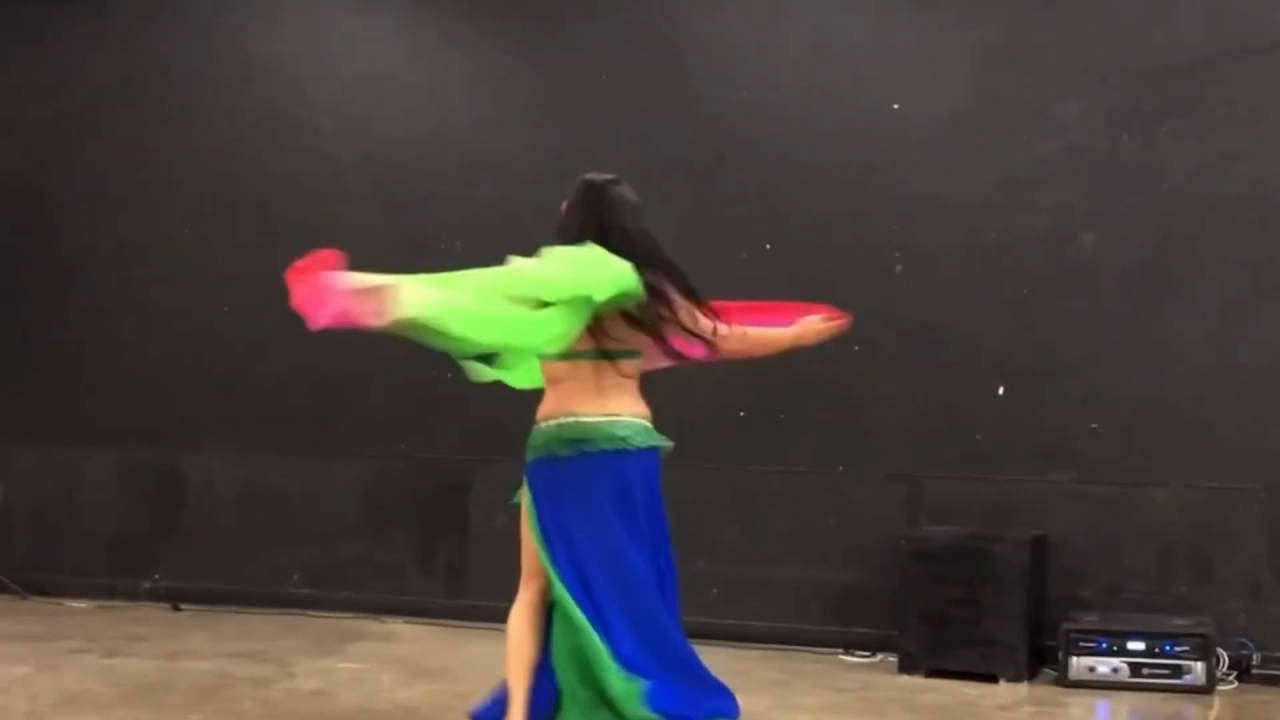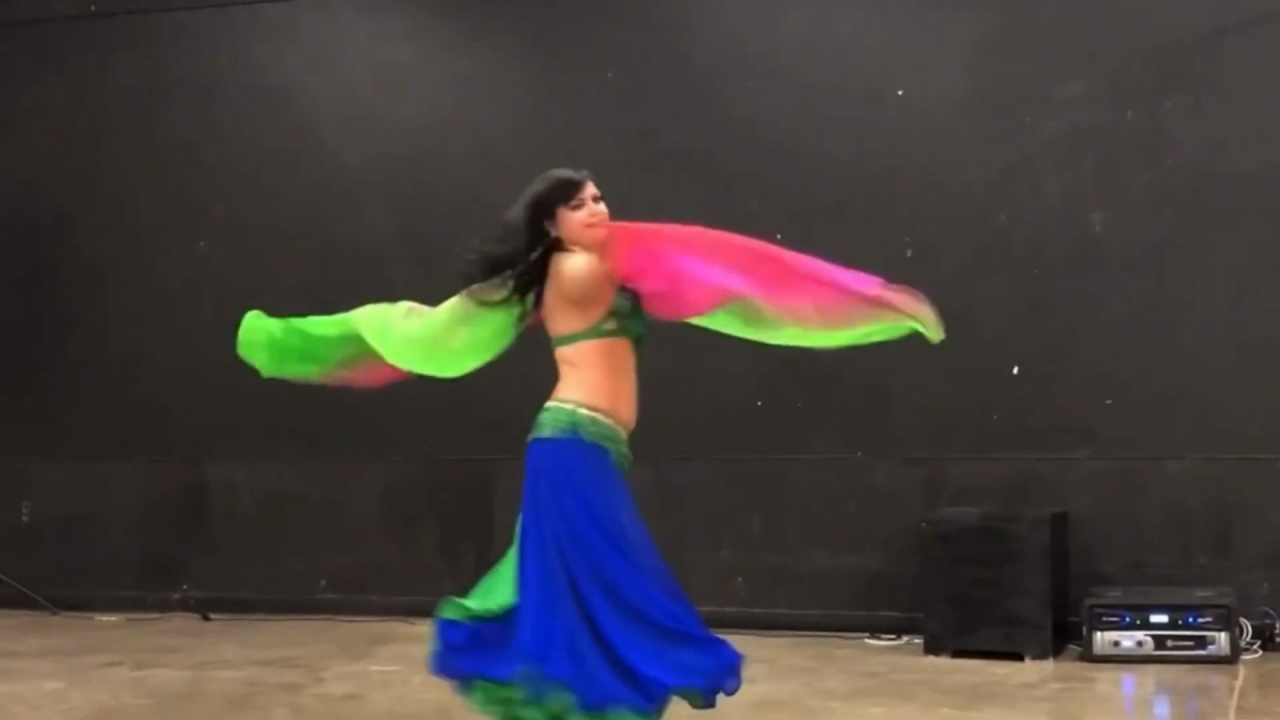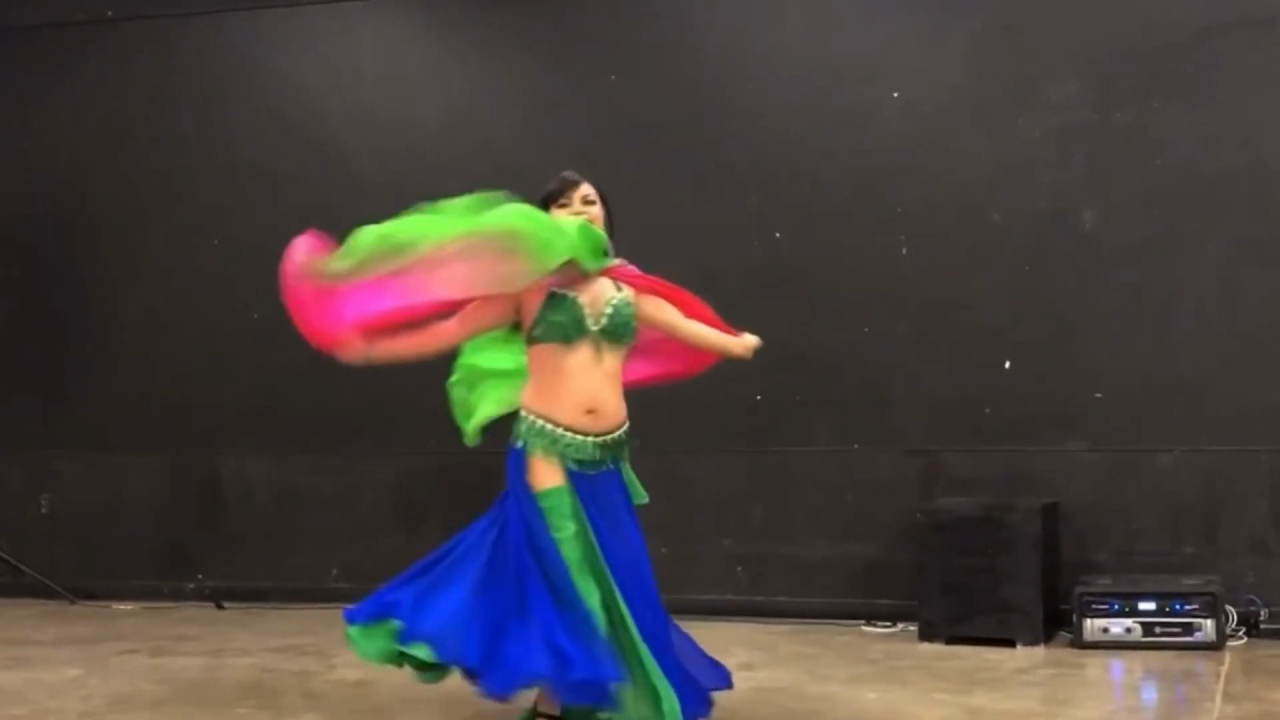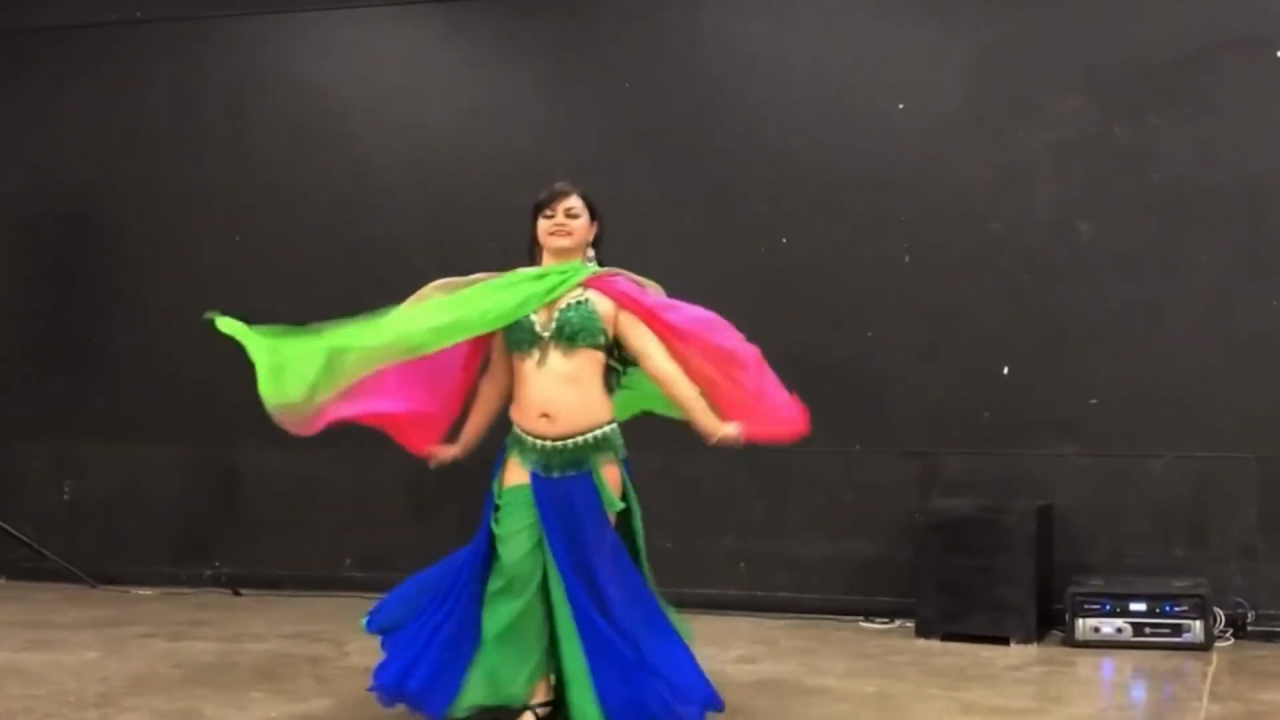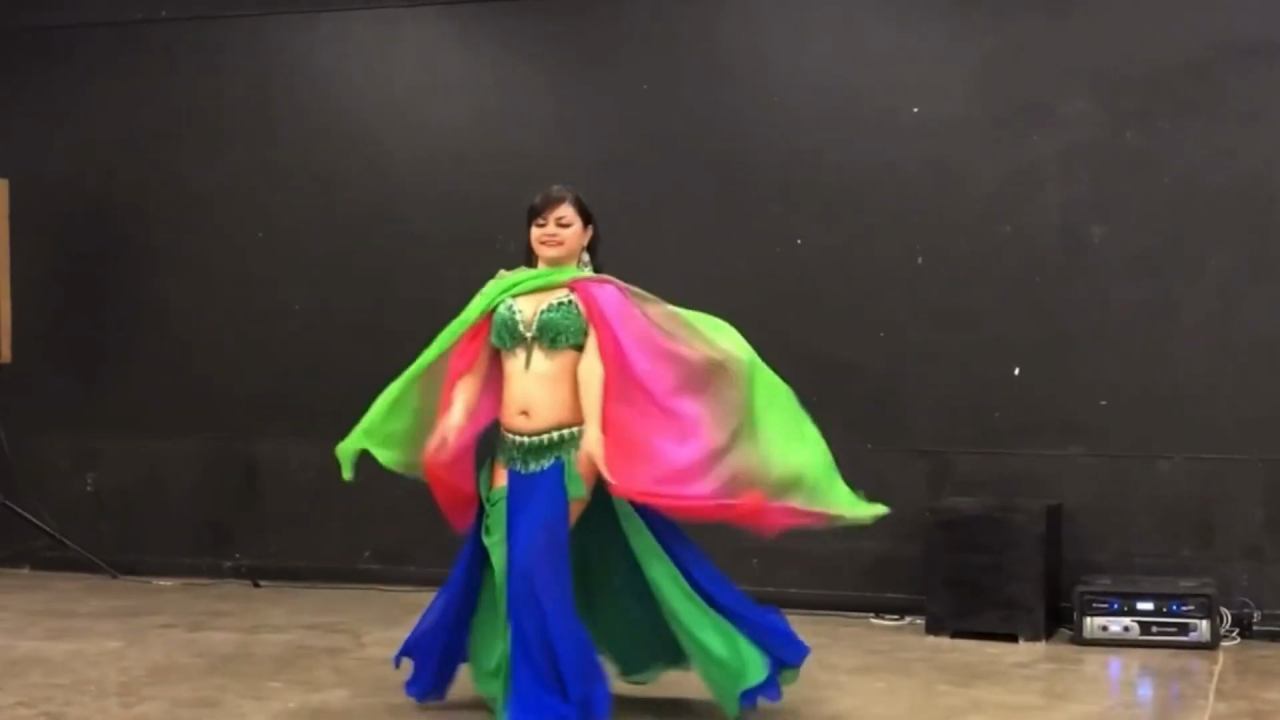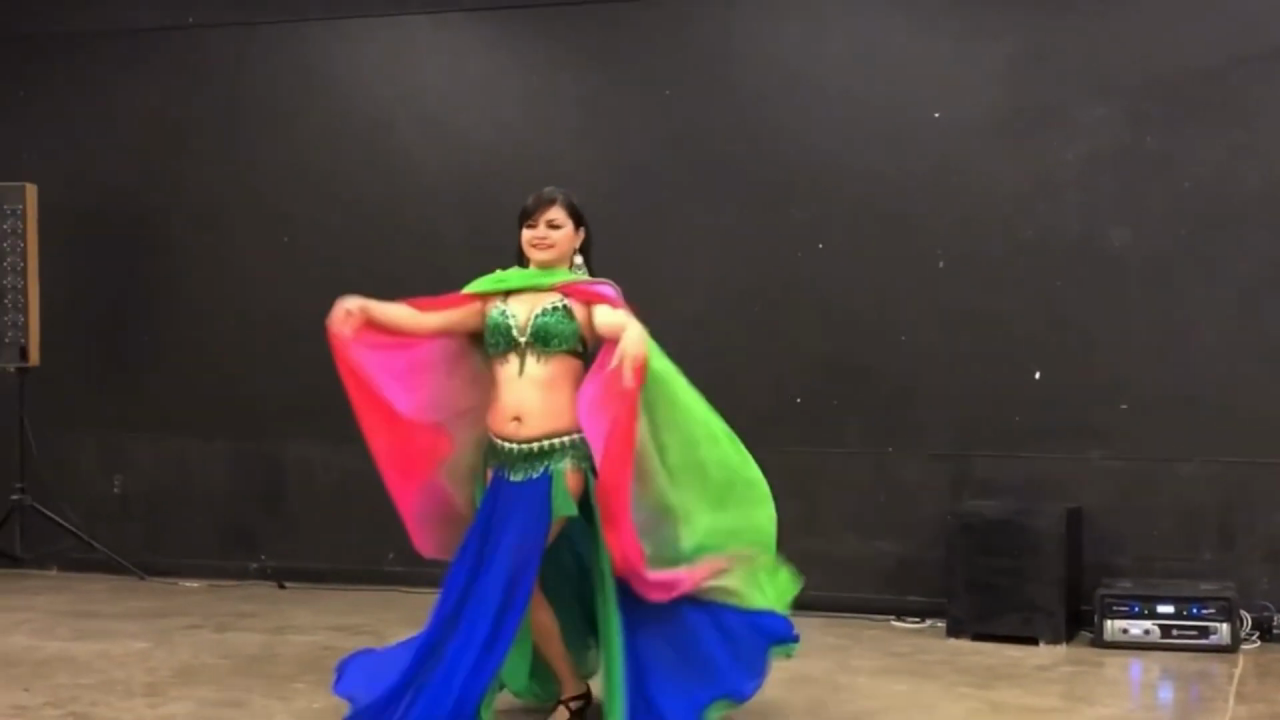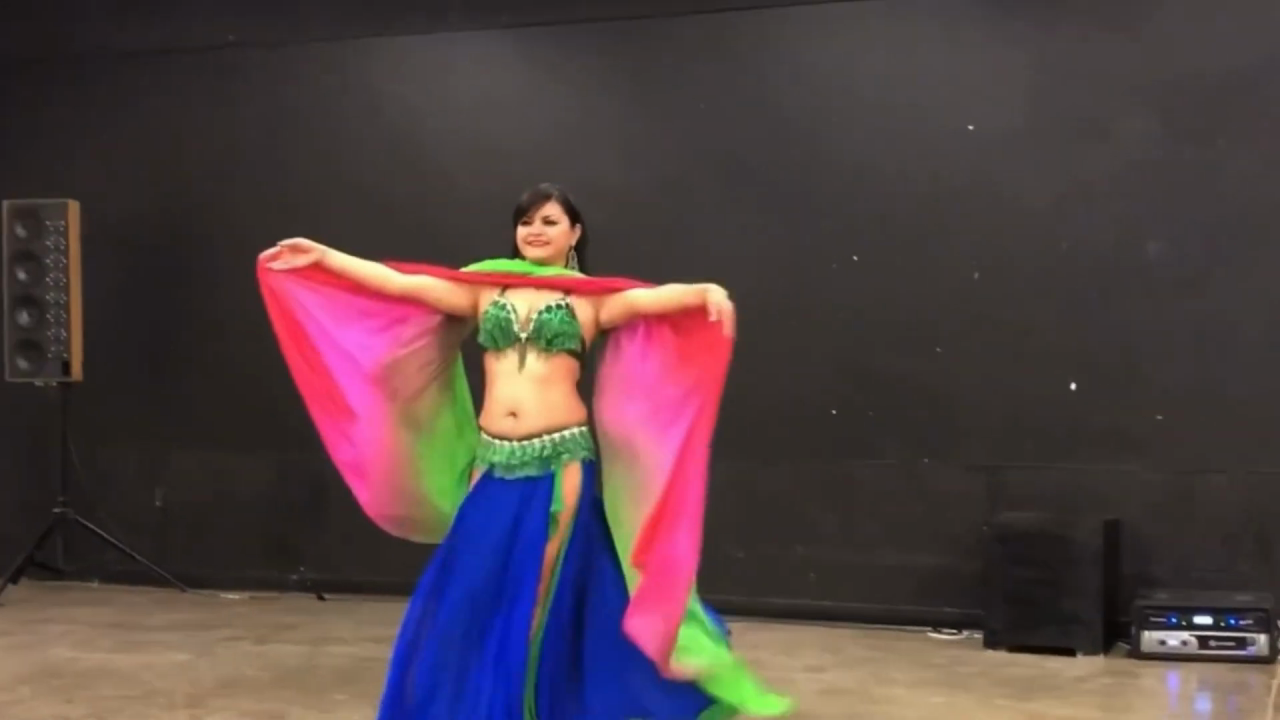
dt=0.3s
person 1, frame 1
left shoulder: (549, 285)
right shoulder: (649, 291)
right elbow: (718, 339)
right wrist: (797, 332)
left hip: (562, 452)
right hip: (632, 449)
left knee: (538, 590)
right knee: (628, 590)
person 1, frame 2
left shoulder: (602, 275)
right shoulder: (572, 269)
right elbow: (611, 283)
left hip: (586, 444)
right hip: (577, 440)
left knee: (576, 584)
right knee: (606, 581)
person 1, frame 3
left shoulder: (624, 285)
right shoulder: (531, 282)
left elbow: (685, 326)
right elbow: (463, 328)
left wrist: (734, 345)
right wrist: (382, 347)
left hip: (607, 453)
right hip: (545, 447)
left knee: (613, 574)
right knee: (561, 573)
person 1, frame 4
left shoulder: (610, 293)
right shoulder: (509, 294)
left elbow: (657, 361)
right elbow: (495, 380)
left wrist: (711, 421)
right wrist: (460, 443)
left hip: (594, 453)
right hip: (526, 455)
left knee: (592, 575)
right knee: (517, 569)
person 1, frame 5
left shoulder: (596, 296)
right shoulder: (501, 294)
left elbow: (596, 369)
right elbow: (477, 371)
left wrist: (593, 436)
right wrist: (452, 427)
left hip: (567, 451)
right hip: (508, 452)
left knee: (539, 570)
right knee: (512, 572)
person 1, frame 6
left shoulder: (591, 296)
right shoulder: (495, 297)
left elbow: (623, 325)
right elbow: (425, 320)
left wrist: (634, 336)
right wrist: (368, 310)
left hip: (561, 455)
right hip: (505, 460)
left knee: (505, 579)
right knee: (525, 580)
person 1, frame 7
left shoulder: (592, 298)
right shoulder: (483, 289)
left elbow: (656, 298)
right elbow: (399, 284)
left wrist: (706, 295)
right wrist: (323, 257)
left hip: (561, 454)
right hip: (492, 457)
left knee: (533, 585)
right knee: (474, 585)
